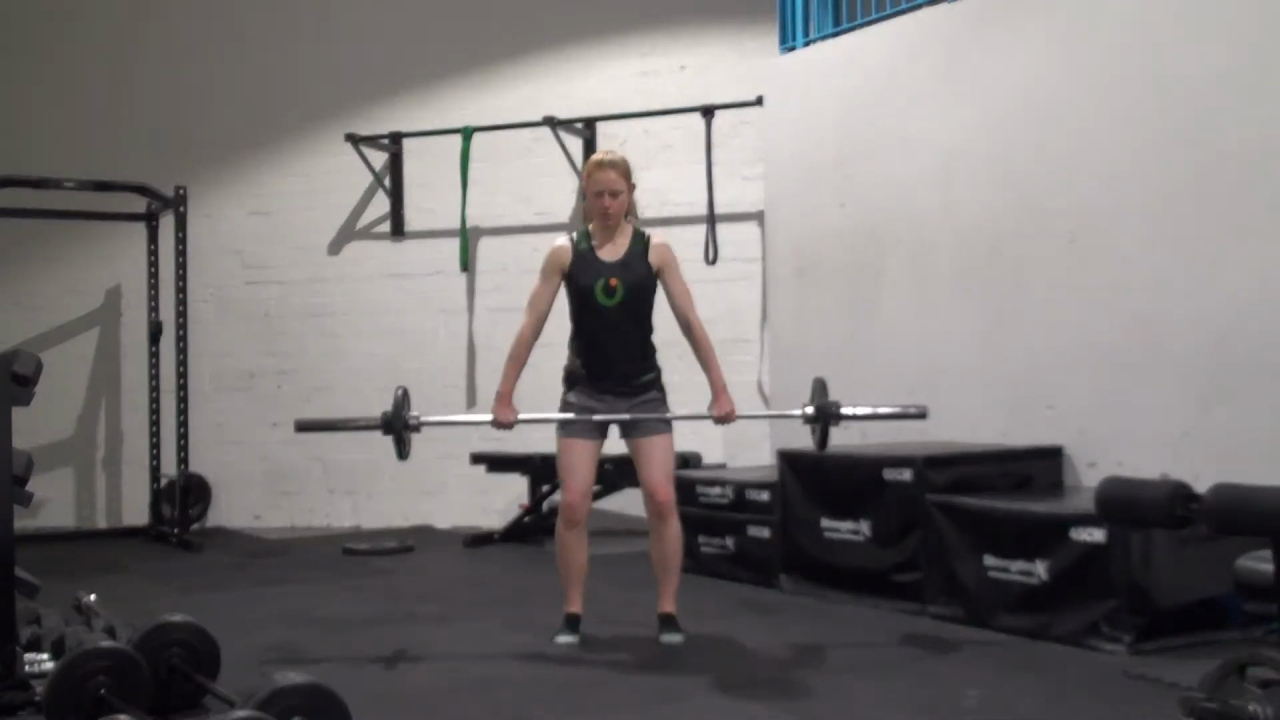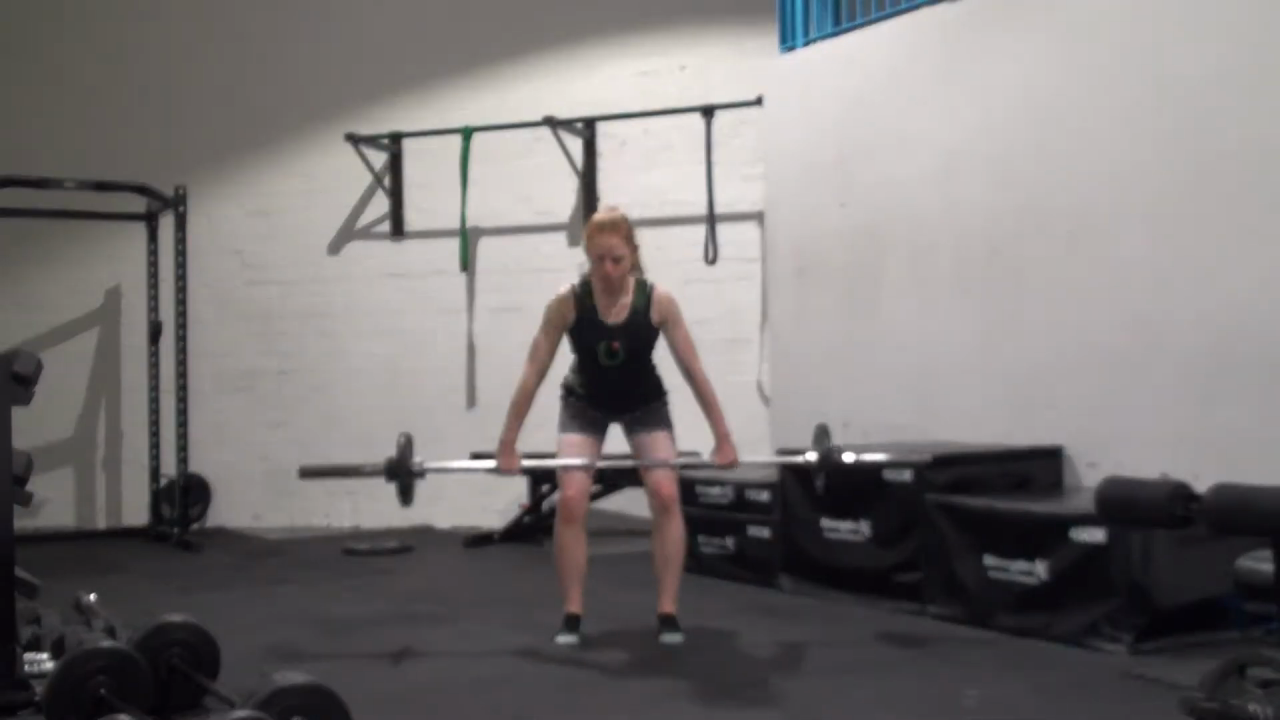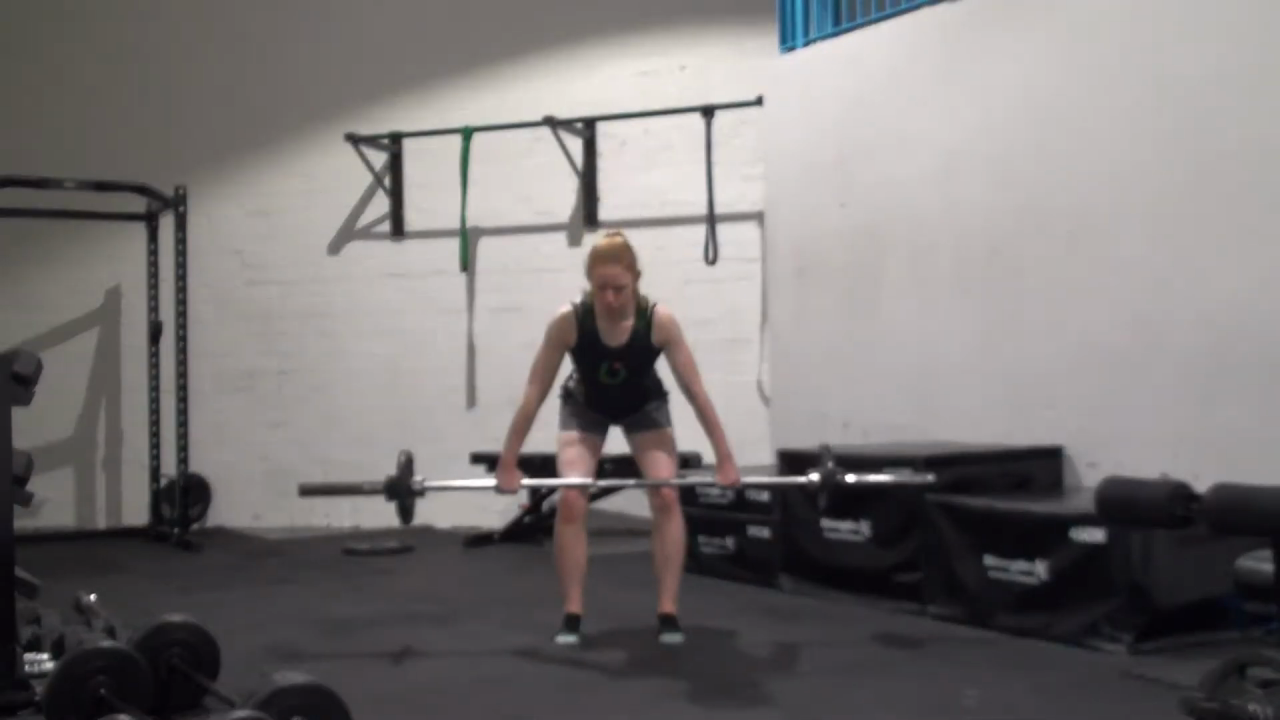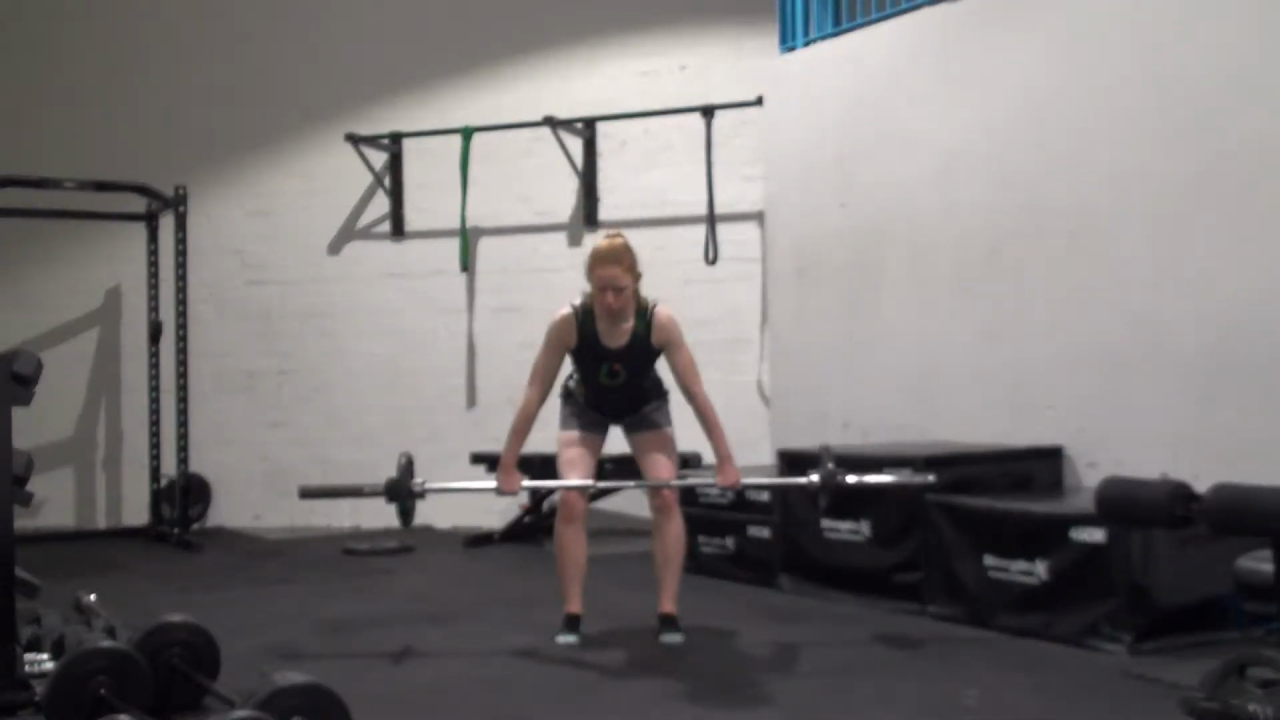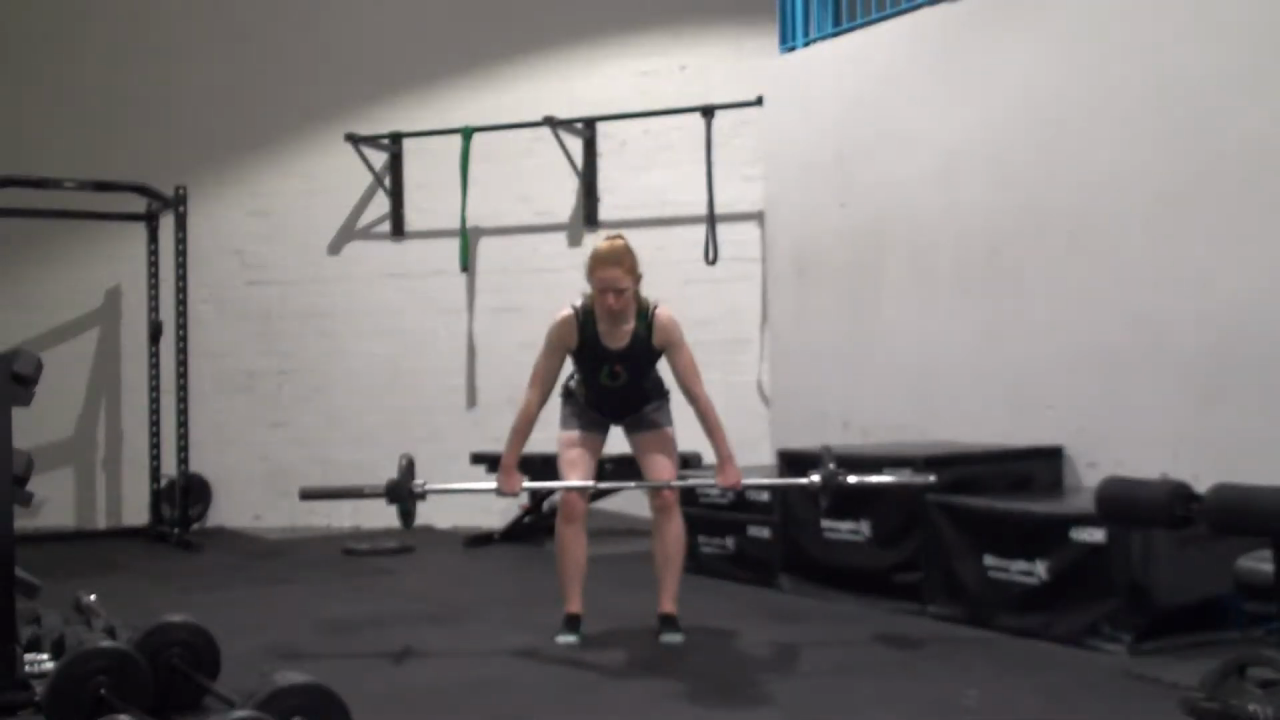
dt=0.3s
person 1, frame 1
left shoulder: (655, 250)
right shoulder: (564, 252)
left elbow: (690, 323)
right elbow: (530, 326)
left wrist: (719, 389)
right wrist: (504, 395)
left hip: (643, 391)
right hip: (584, 392)
left knee: (661, 500)
right knee: (573, 505)
left ankle: (668, 614)
right ankle: (572, 616)
person 1, frame 2
left shoulder: (658, 301)
right shoulder: (566, 302)
left elbow: (694, 371)
right elbow: (533, 374)
left wrist: (722, 437)
right wrist: (508, 442)
left hip: (644, 403)
right hip: (584, 405)
left knee: (666, 496)
right knee: (571, 501)
left ankle: (668, 613)
right ankle: (572, 615)
person 1, frame 3
left shoulder: (660, 321)
right shoulder: (567, 321)
left elbow: (695, 391)
right elbow: (534, 393)
left wrist: (724, 458)
right wrist: (508, 462)
left hip: (644, 406)
right hip: (585, 407)
left knee: (667, 496)
right knee: (571, 501)
left ankle: (668, 613)
right ankle: (572, 615)
person 1, frame 4
left shoulder: (660, 321)
right shoulder: (567, 323)
left elbow: (696, 393)
right elbow: (534, 395)
left wrist: (725, 460)
right wrist: (508, 464)
left hip: (644, 406)
right hip: (585, 407)
left knee: (667, 497)
right knee: (571, 501)
left ankle: (668, 613)
right ankle: (572, 615)
person 1, frame 5
left shoulder: (661, 322)
right shoulder: (568, 324)
left elbow: (696, 393)
right elbow: (535, 396)
left wrist: (726, 460)
right wrist: (509, 465)
left hip: (645, 406)
right hip: (585, 407)
left knee: (667, 496)
right knee: (571, 501)
left ankle: (668, 613)
right ankle: (572, 615)
